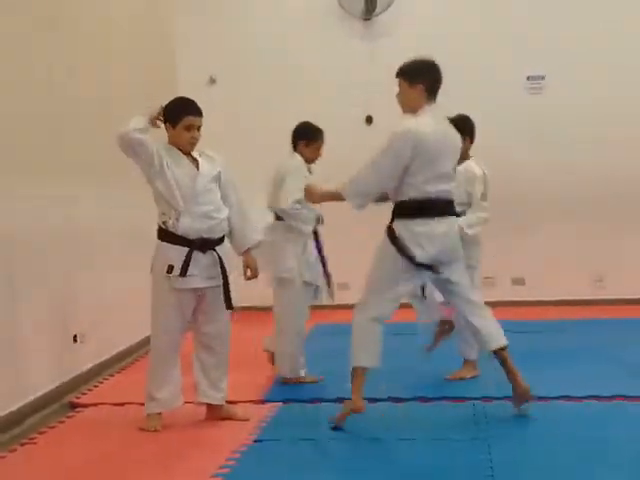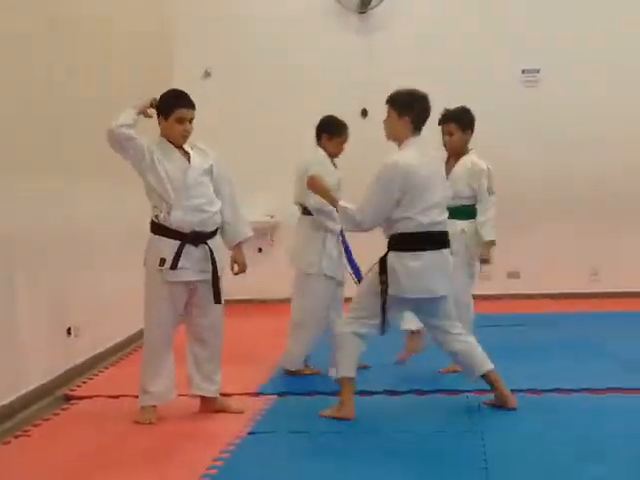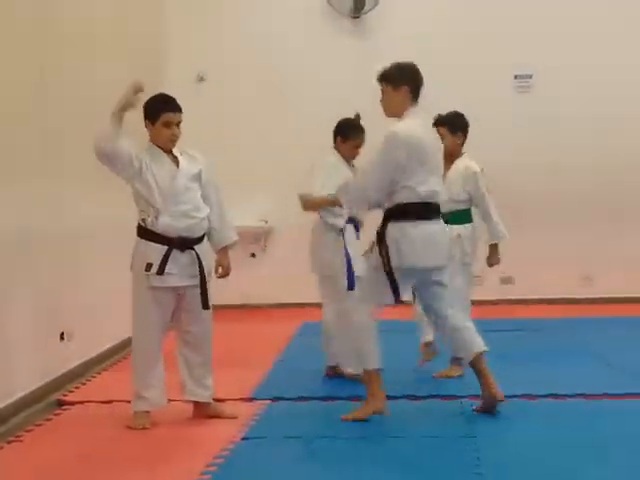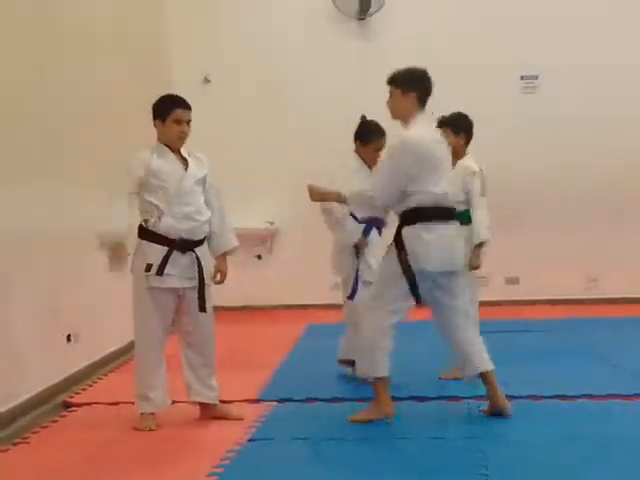
dt=0.3s
person 1, frame 1
left shoulder: (408, 132)
right shoulder: (450, 133)
left elbow: (373, 181)
left wrist: (326, 195)
right wrist: (393, 190)
left hip: (411, 231)
right hip: (445, 226)
left knee: (371, 310)
right knee: (469, 301)
left ankle: (356, 397)
right ankle: (515, 379)
person 1, frame 2
left shoulder: (396, 166)
right shoulder: (432, 162)
left elbow: (364, 219)
left wrist: (326, 194)
right wrist: (388, 218)
left hip: (406, 262)
right hip: (438, 257)
left knee: (353, 325)
right knee: (450, 331)
left ankle: (345, 404)
right ankle: (502, 393)
person 1, frame 3
left shoulder: (398, 135)
right shoulder: (429, 135)
left elbow: (368, 188)
left wrist: (322, 201)
right wrist: (381, 200)
left hip: (404, 233)
right hip: (432, 231)
right knee: (443, 309)
left ankle: (375, 397)
right ankle: (490, 387)
person 1, frame 4
left shoulder: (407, 141)
right shoulder: (435, 137)
left elbow: (378, 195)
left wrist: (330, 195)
left hip: (419, 237)
right hip: (448, 234)
left knee: (379, 313)
right knee: (456, 316)
left ankle: (381, 402)
right ankle: (495, 395)
person 2, frame 1
left shoulder: (213, 163)
right shoulder: (157, 161)
left elbow: (234, 207)
right elbow: (127, 138)
left wrist: (247, 251)
right wrist: (150, 119)
left hip: (211, 258)
right hip: (175, 259)
left knee: (215, 334)
right knee: (167, 335)
left ankle: (214, 402)
right ankle: (156, 407)
person 2, frame 2
left shoulder: (206, 157)
right shoulder: (149, 156)
left elbow: (227, 201)
right elbow: (117, 133)
left wrist: (237, 245)
right wrist: (140, 110)
left hip: (204, 252)
right hip: (168, 252)
left knee: (208, 328)
right knee: (160, 328)
left ankle: (209, 395)
right ankle: (150, 400)
person 2, frame 3
left shoulder: (194, 162)
right shoulder: (137, 162)
left elbow: (214, 206)
right elbow: (104, 149)
left wrist: (222, 250)
right wrist: (121, 109)
left hip: (193, 257)
right hip: (155, 257)
left knee: (198, 333)
right knee: (149, 333)
left ankle: (201, 400)
right ankle: (143, 405)
person 2, frame 4
left shoulder: (200, 164)
right shoulder: (145, 163)
left elbow: (215, 210)
right elbow: (124, 205)
left wrist: (221, 254)
right wrist: (115, 240)
left hip: (194, 258)
right hip: (155, 258)
left knee: (200, 333)
right knee: (151, 335)
left ankle: (207, 401)
right ankle: (148, 407)
person 3, frame 1
left shoulder: (474, 172)
left elbow: (480, 212)
left wrist: (454, 227)
left hip: (462, 244)
left ankle: (471, 363)
right ankle: (443, 321)
person 3, frame 2
left shoulder: (477, 167)
right shoulder: (441, 163)
left elbow: (487, 207)
left wrist: (487, 245)
left hip: (463, 236)
left knee: (459, 295)
right ankle: (414, 337)
person 3, frame 3
left shoulder: (470, 170)
left elbow: (486, 208)
left wrist: (494, 246)
left hip: (459, 239)
left knee: (457, 300)
left ankle: (458, 360)
right ankle: (428, 345)
person 3, frame 4
left shoulder: (470, 169)
right shoulder: (448, 168)
left elbow: (479, 210)
left wrist: (477, 250)
left hip: (464, 240)
left ankle: (466, 363)
person 4, frame 1
left shoulder: (293, 167)
right shoulder: (296, 169)
right elbow: (286, 206)
left wrist: (311, 218)
right wrist: (312, 220)
left hip: (292, 241)
right hip: (293, 243)
left knee: (292, 307)
right knee: (293, 310)
left ankle: (277, 349)
right ankle: (291, 370)
person 4, frame 2
left shoulder: (324, 163)
right shoulder: (319, 164)
right elbow: (317, 202)
left wrist: (338, 217)
right wrist: (339, 220)
left hip: (325, 238)
right hip: (317, 239)
left knee: (333, 301)
right knee: (310, 303)
right ankle: (293, 361)
person 4, frame 3
left shoulder: (344, 167)
right shoulder: (331, 166)
right elbow: (318, 198)
left wrist: (352, 218)
right wrist: (344, 218)
left hip: (343, 237)
right hip: (335, 240)
left knee: (339, 304)
right knee: (347, 304)
left ankle: (336, 363)
right ankle: (349, 365)
person 4, frame 4
left shoulder: (372, 169)
right shoulder: (351, 171)
right elbow: (331, 206)
left wrist: (381, 219)
right wrist: (352, 237)
left hip: (372, 242)
right hip: (358, 245)
left knee: (360, 304)
right knee: (364, 307)
left ankle: (349, 354)
